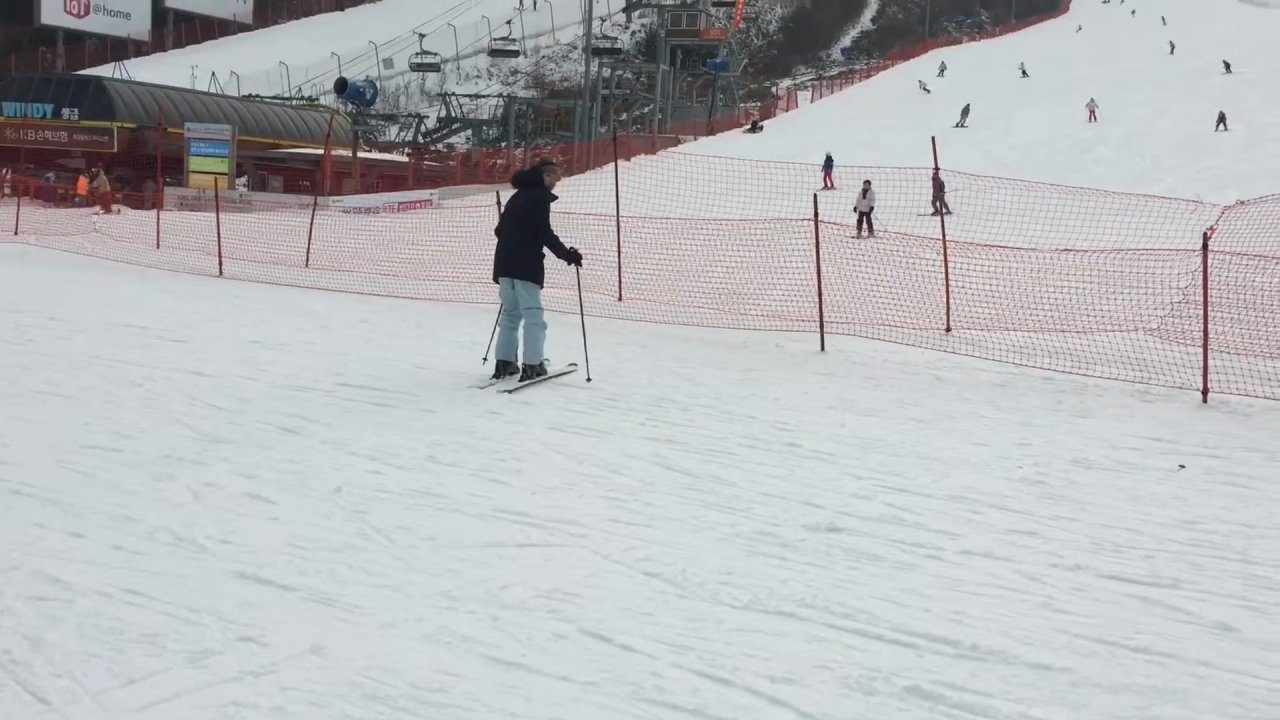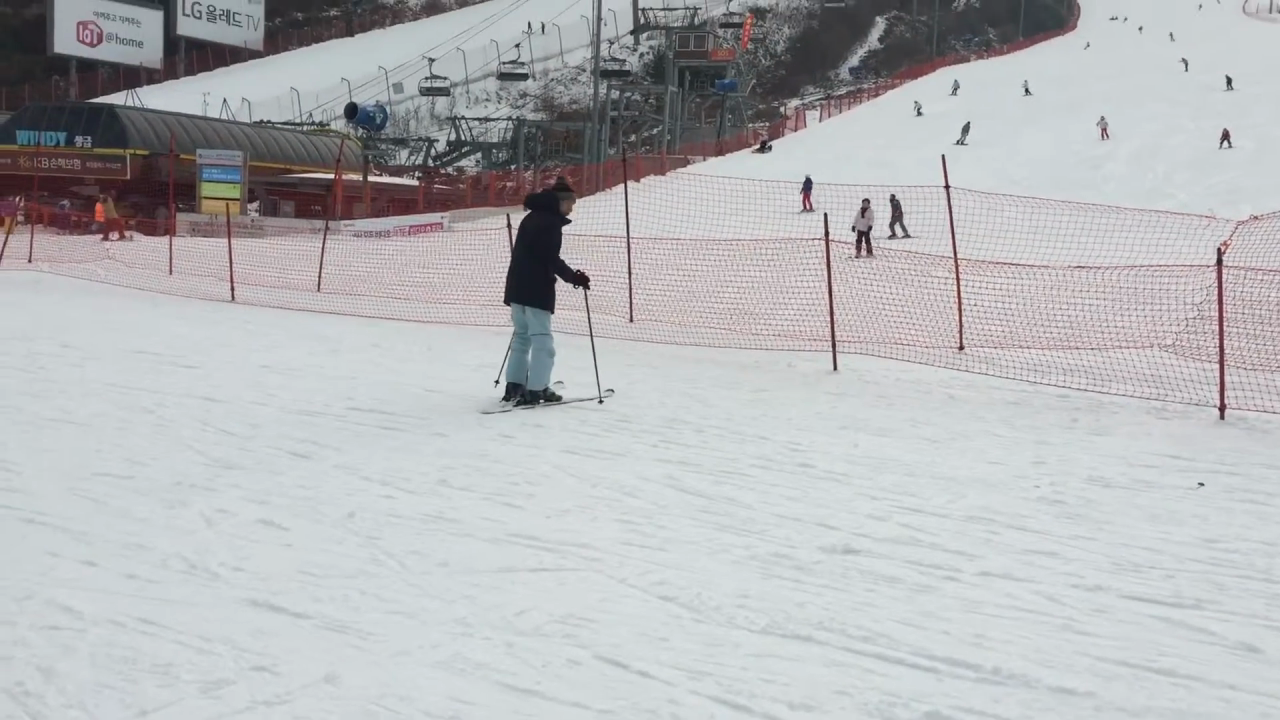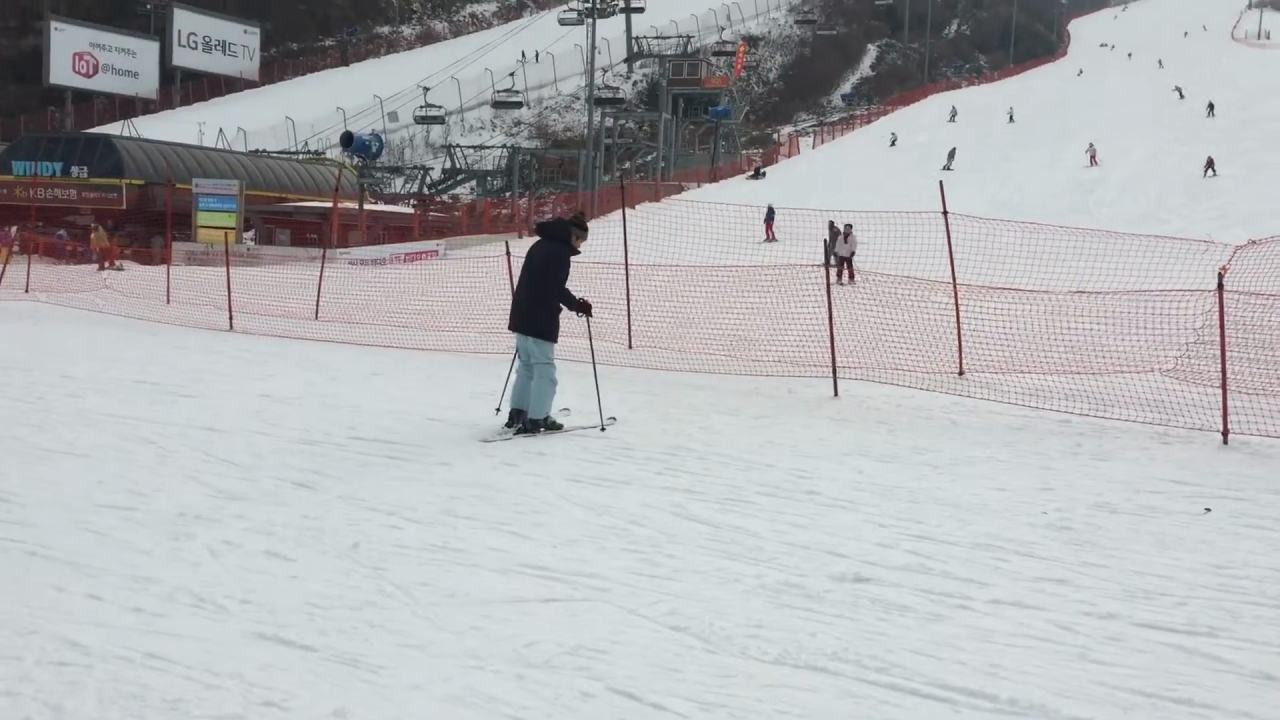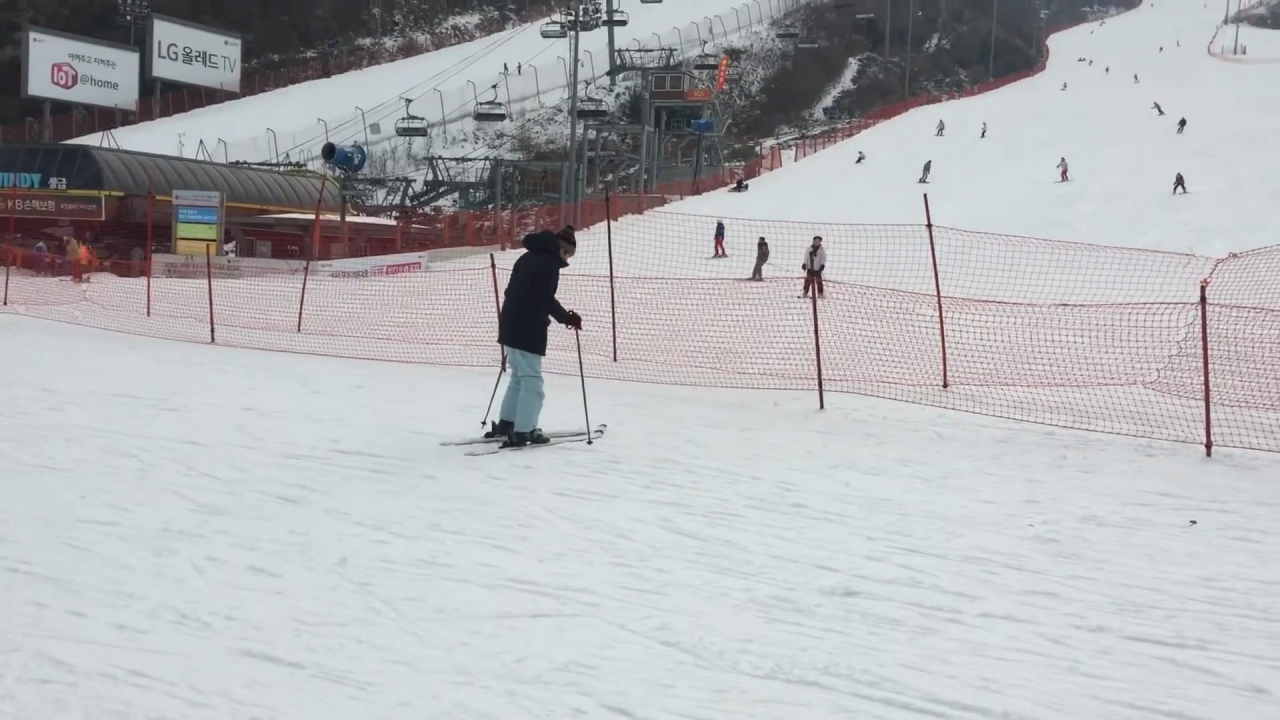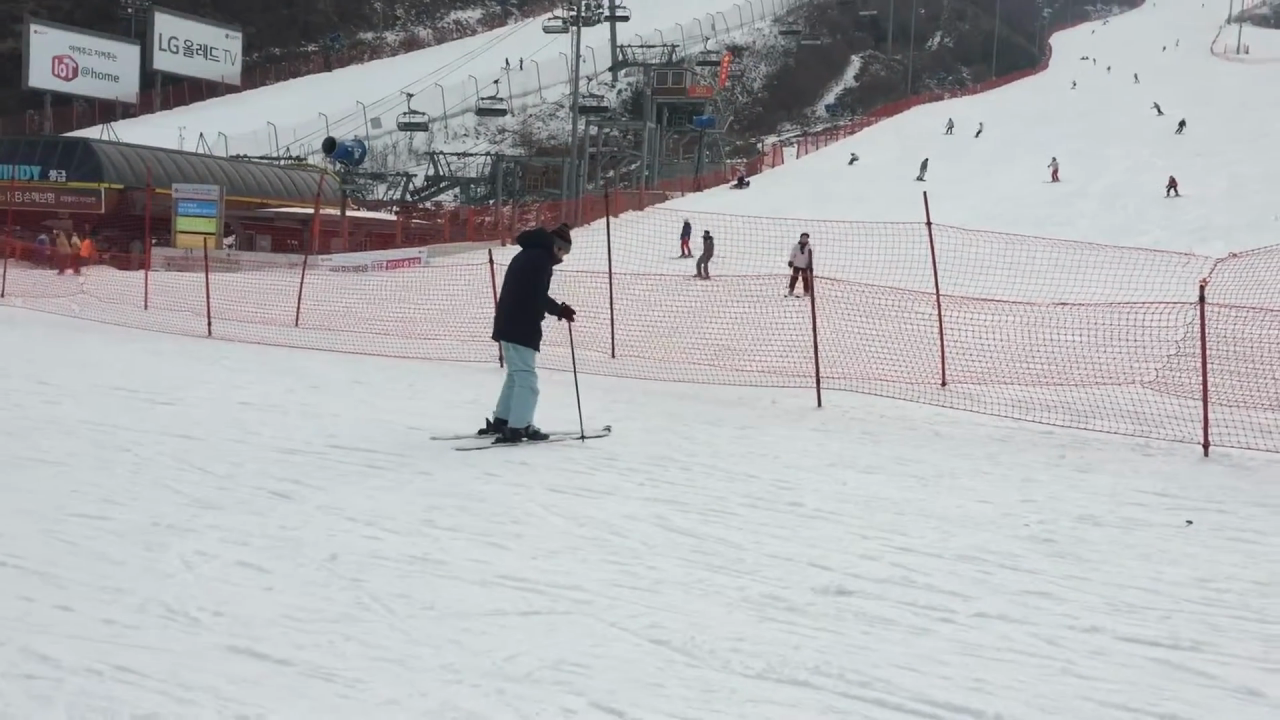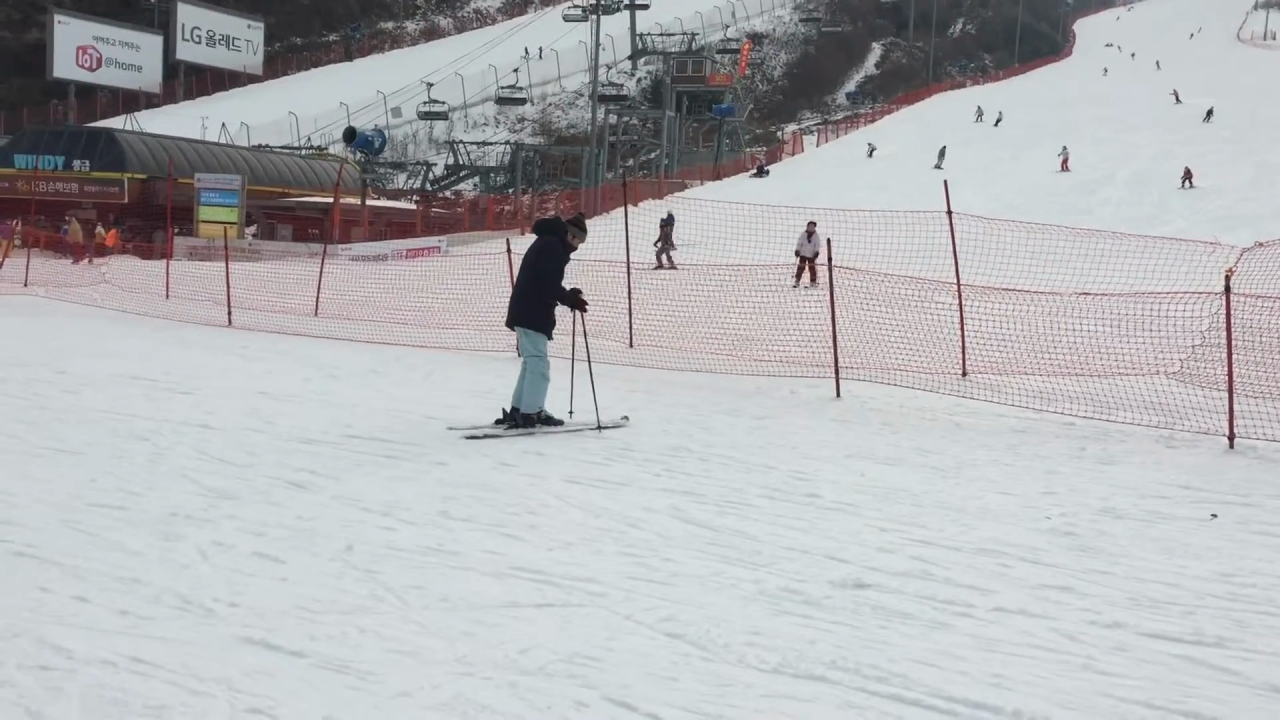
dt=0.3s
person 1, frame 1
left shoulder: (517, 197)
right shoulder: (539, 196)
left elbow: (500, 229)
right elbow: (544, 232)
right wrist: (566, 254)
left hip: (505, 262)
right hip: (526, 264)
left knee: (510, 313)
right knee: (533, 314)
left ankle: (504, 363)
right ankle: (532, 364)
person 1, frame 2
left shoulder: (532, 217)
right shoulder: (551, 221)
right elbow: (550, 258)
right wrist: (573, 276)
left hip: (518, 285)
right hip: (537, 288)
left knee: (521, 336)
right knee: (541, 338)
left ankle: (514, 385)
right ankle: (536, 389)
person 1, frame 3
left shoulder: (540, 245)
right shoulder: (560, 251)
right elbow: (556, 288)
right wrist: (577, 305)
left hip: (522, 313)
right hip: (541, 317)
left knee: (527, 364)
right knee: (544, 367)
left ankle: (518, 412)
right ankle: (537, 418)
person 1, frame 4
left shoulder: (527, 258)
right shoulder: (549, 263)
left elbow: (511, 291)
right elbow: (546, 299)
right wrist: (566, 317)
left hip: (511, 325)
right hip: (529, 329)
left knee: (519, 377)
right knee: (531, 380)
left ankle: (506, 423)
right ankle: (523, 431)
person 1, frame 5
left shoulder: (526, 254)
right shoulder: (540, 257)
right elbow: (537, 293)
right wrist: (559, 310)
left hip: (508, 322)
right hip: (521, 325)
left knee: (515, 374)
right knee: (526, 376)
left ankle: (502, 420)
right ankle: (519, 427)
person 1, frame 6
left shoulder: (547, 243)
right shoulder: (552, 245)
right elbow: (547, 282)
left wrist: (568, 295)
right wrist: (570, 299)
left hip: (527, 310)
right hip: (532, 312)
left knee: (531, 362)
right knee: (538, 362)
left ankle: (519, 410)
right ankle: (531, 412)
